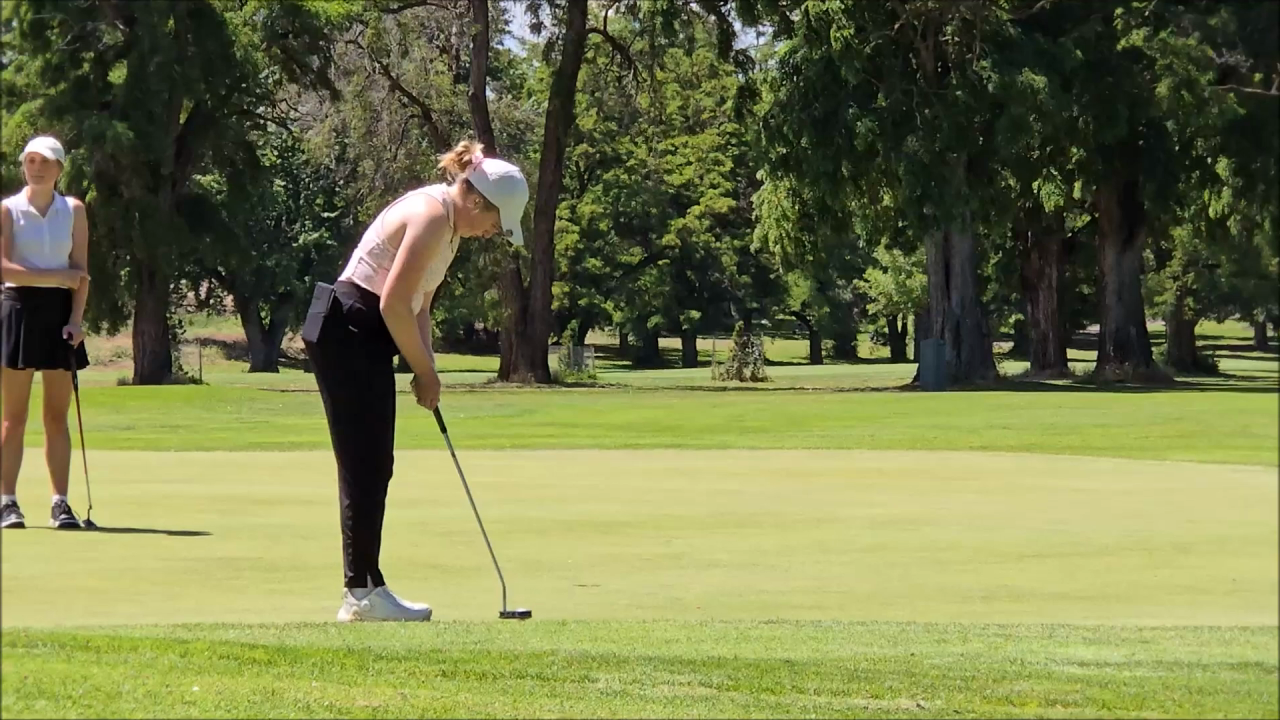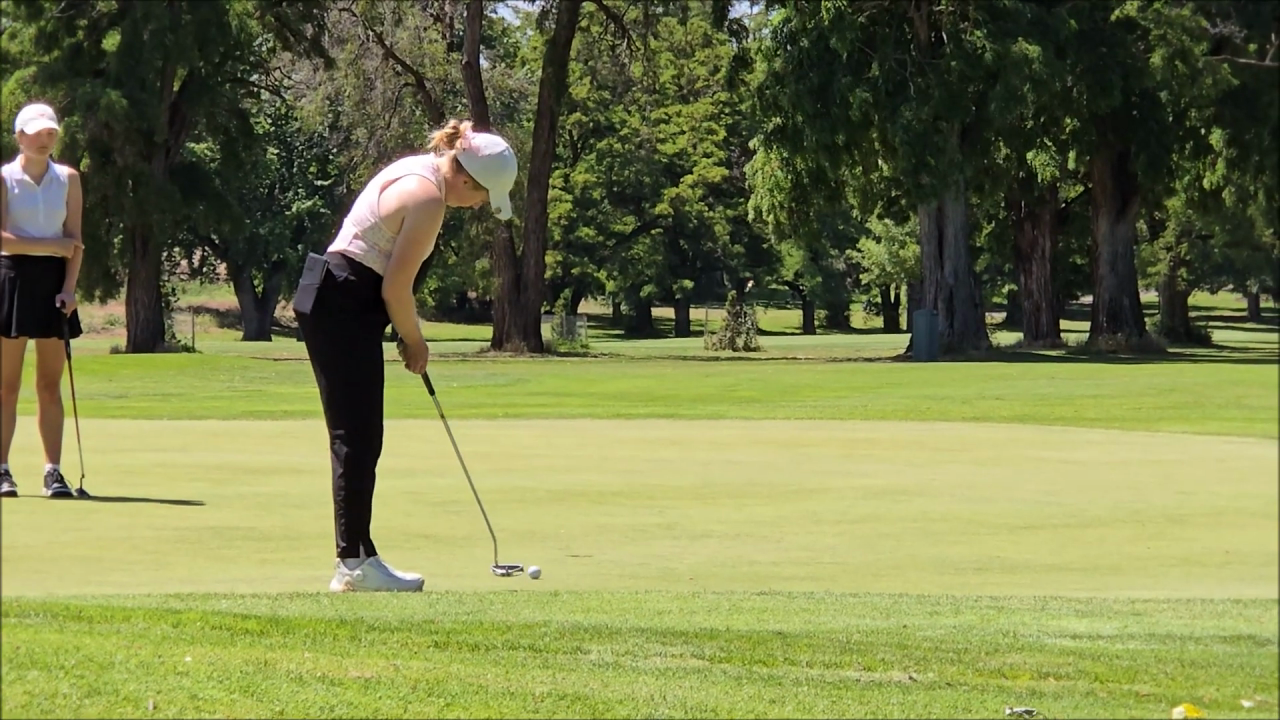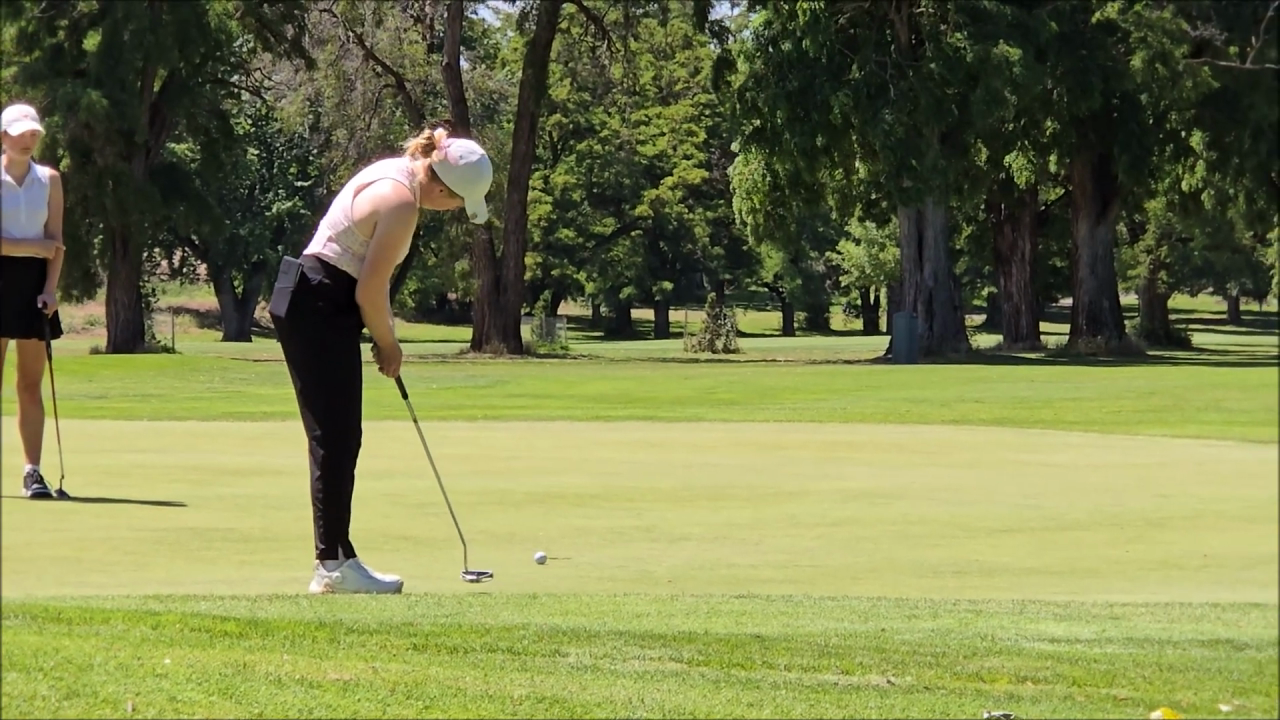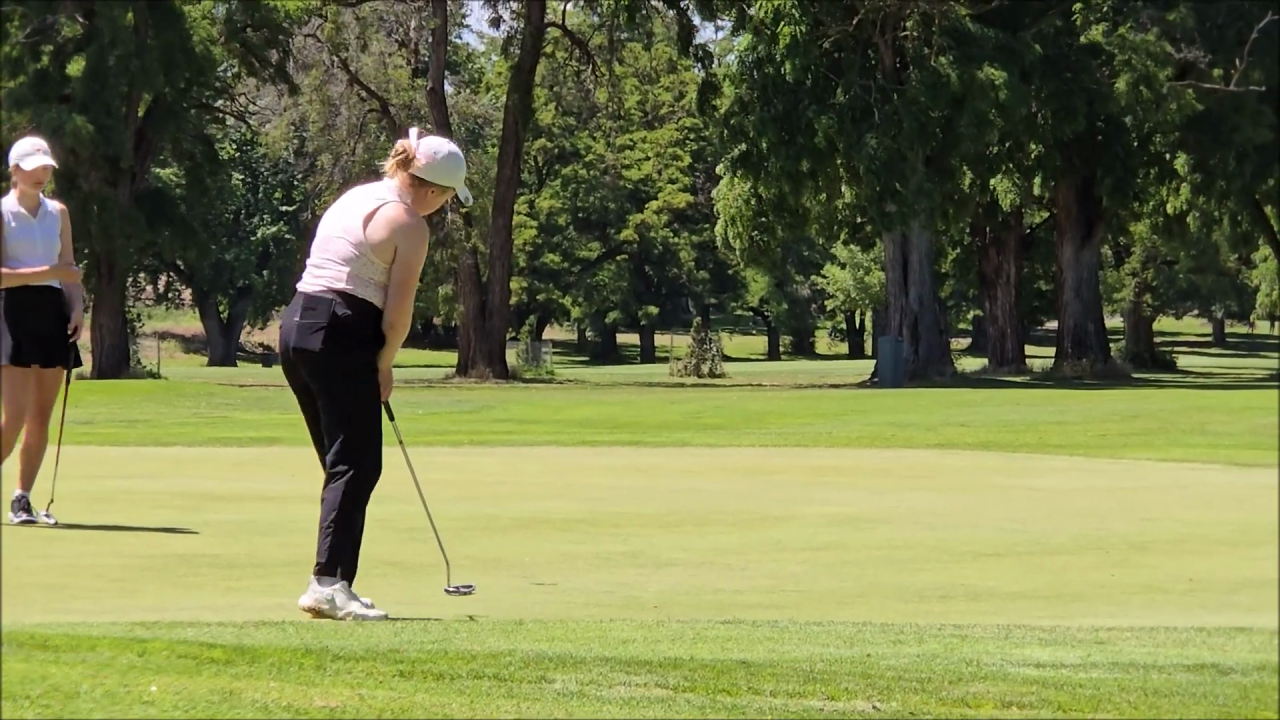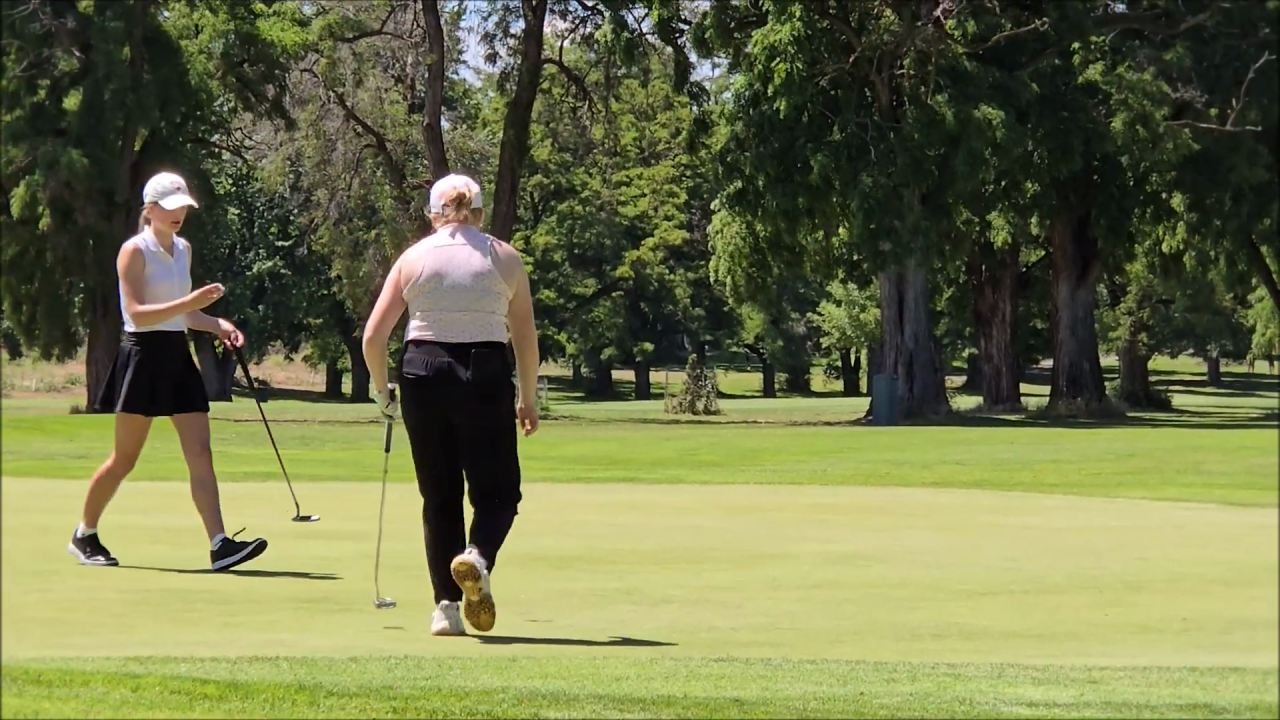
dt=1s
person 1, frame 1
left shoulder: (448, 224)
right shoulder: (432, 215)
left elbow: (418, 303)
right elbow: (393, 304)
left wrist: (427, 366)
right wrist: (424, 371)
left hip: (364, 338)
right hip: (348, 334)
left knee: (371, 467)
right knee: (365, 467)
left ankle: (362, 590)
right ankle: (363, 593)
person 1, frame 2
left shoulder: (420, 169)
right shoulder: (428, 197)
right elbow: (396, 288)
left wrist: (407, 333)
right wrist: (414, 341)
left hip: (337, 301)
right hip: (342, 306)
left knee: (357, 437)
right knee: (358, 437)
left ankle: (354, 558)
right ankle: (355, 562)
person 1, frame 3
left shoulder: (396, 170)
right shoulder: (401, 202)
right elbow: (369, 291)
left wrist: (382, 337)
right wrist: (388, 344)
left hip: (311, 303)
right hip: (319, 309)
left knee: (336, 438)
right knee: (336, 439)
left ankle: (335, 560)
right ankle: (333, 564)
person 1, frame 4
left shoulder: (353, 197)
right shoulder: (409, 224)
right elbow: (400, 313)
left wrist: (371, 359)
right wrist: (383, 365)
left hip: (297, 328)
right hip: (340, 336)
left knee: (345, 463)
right knee: (357, 464)
left ankle: (336, 582)
right ankle: (326, 586)
person 1, frame 5
left shoulder: (414, 256)
right shoulder: (506, 257)
left elbow: (373, 335)
right elbow: (525, 338)
left wrist: (381, 388)
right wrist: (527, 398)
left hip: (423, 374)
right hip: (485, 376)
left knee: (440, 497)
right knee: (497, 491)
left ankle: (446, 606)
right ankle: (473, 559)
person 2, frame 1
left shoulder: (74, 210)
left elbow: (81, 271)
left wrist: (76, 318)
right wrist: (57, 276)
left hip: (60, 311)
left knee: (57, 417)
left ankle: (61, 503)
person 2, frame 2
left shoulder: (68, 178)
left elbow: (74, 239)
left wrist: (70, 287)
right wrist: (51, 245)
left hip: (54, 279)
left knee: (51, 385)
left ankle: (53, 472)
person 2, frame 3
left shoulder: (50, 179)
left elbow: (55, 240)
left wrist: (51, 287)
right wrist: (33, 246)
left hip: (34, 280)
left ankle: (33, 472)
person 2, frame 4
left shoulder: (59, 212)
left elbow: (69, 270)
left wrist: (78, 308)
right wrist: (47, 272)
left hip: (53, 314)
left knee: (41, 416)
person 2, frame 5
left shoulder: (183, 248)
right shoulder: (134, 250)
right elbow: (138, 315)
left wrist: (221, 325)
right wrist: (190, 301)
left hip: (179, 358)
right hip: (144, 357)
left knee: (202, 456)
right knee: (124, 459)
left ankle: (221, 544)
right ankle: (85, 535)
